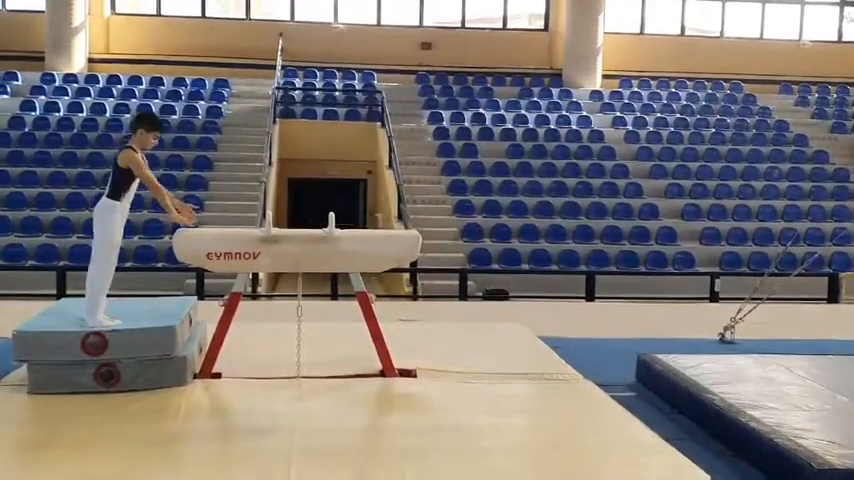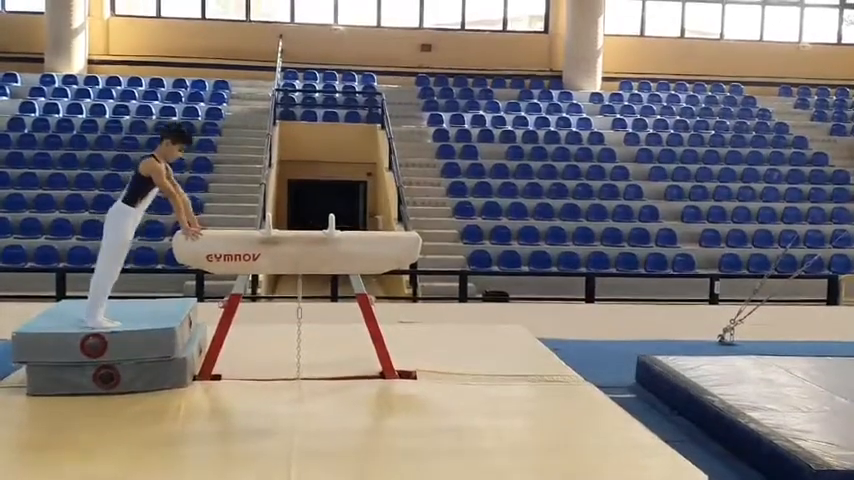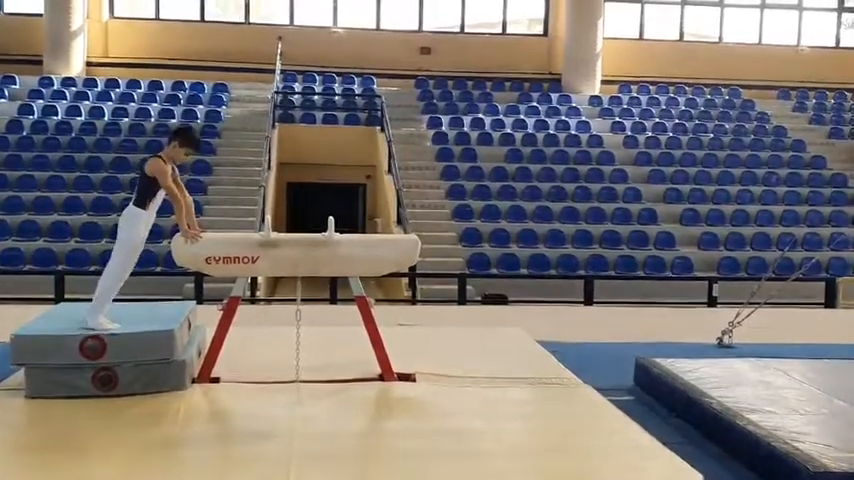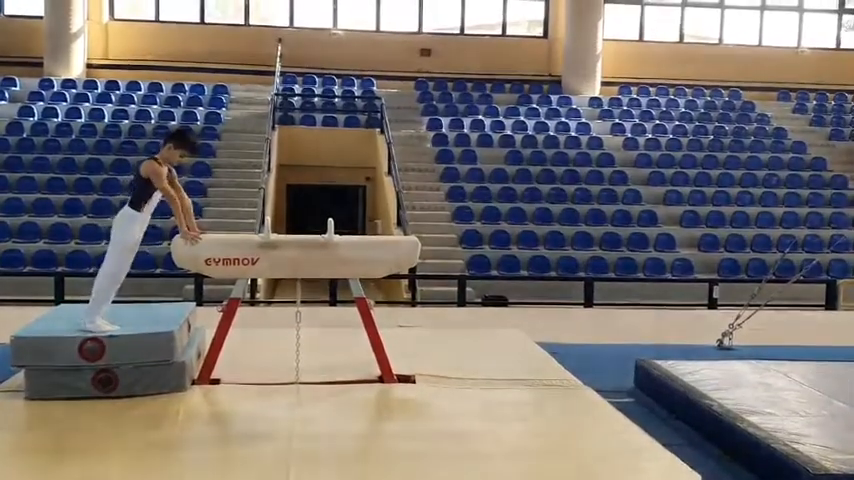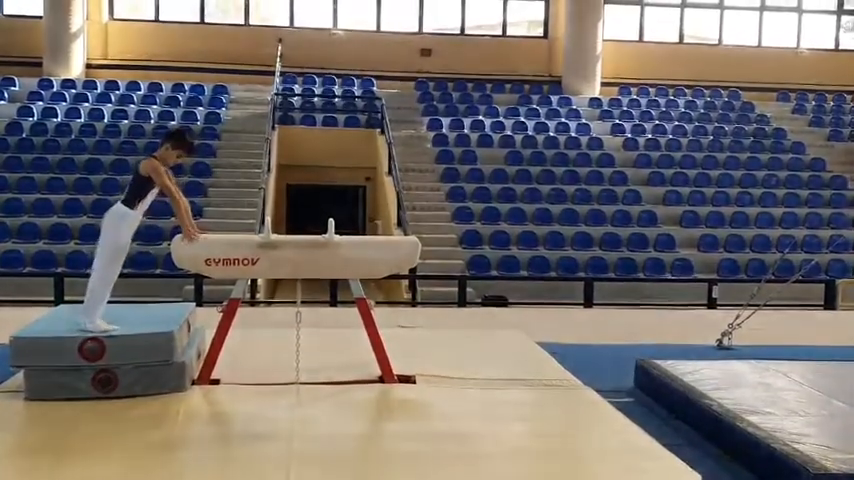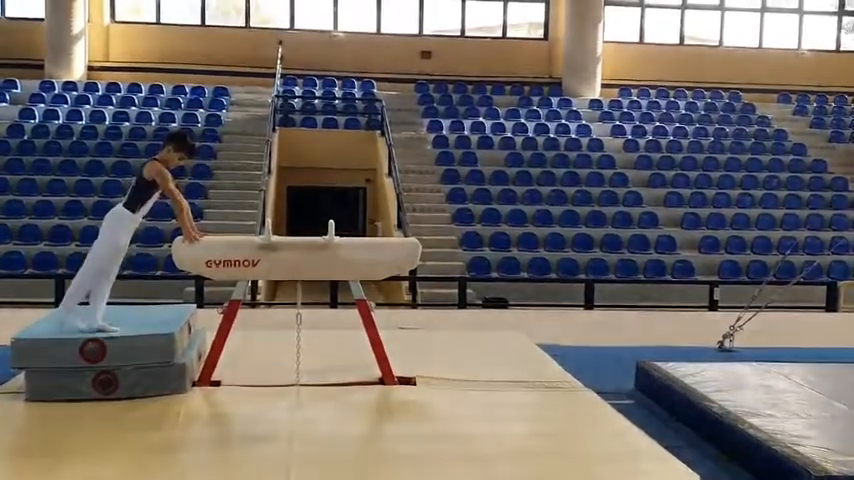
dt=0.2s
person 1, frame 1
left shoulder: (139, 156)
right shoulder: (131, 155)
left elbow: (156, 186)
right elbow: (154, 187)
left wrist: (179, 205)
right wrist: (174, 214)
left hip: (116, 212)
right hip: (110, 211)
left knee: (106, 263)
right knee: (103, 262)
left ankle: (94, 312)
right ankle: (93, 315)
person 1, frame 2
left shoulder: (164, 167)
right shoulder: (152, 164)
left elbow: (181, 195)
right elbow: (173, 197)
left wrist: (194, 223)
right wrist: (184, 227)
left hip: (129, 218)
right hip: (123, 216)
left knee: (112, 266)
right knee: (109, 265)
left ankle: (95, 313)
right ankle: (93, 316)
person 1, frame 3
left shoulder: (171, 168)
right shoulder: (157, 164)
left elbow: (186, 197)
right elbow: (176, 199)
left wrist: (194, 226)
right wrist: (184, 229)
left hip: (142, 221)
right hip: (136, 219)
left knee: (121, 268)
right knee: (119, 267)
left ankle: (97, 314)
right ankle: (94, 315)
person 1, frame 4
left shoulder: (168, 171)
right shoulder: (153, 166)
left elbow: (183, 199)
right elbow: (172, 200)
left wrist: (193, 228)
right wrist: (182, 230)
left hip: (137, 223)
right hip: (130, 221)
left knee: (117, 270)
right knee: (113, 269)
left ankle: (95, 316)
right ankle: (91, 318)
person 1, frame 5
left shoulder: (163, 170)
right shoulder: (152, 165)
left elbow: (181, 199)
right elbow: (174, 198)
left wrist: (193, 227)
right wrist: (186, 229)
left hip: (127, 221)
right hip: (120, 219)
left knee: (110, 270)
right knee: (104, 267)
left ankle: (93, 317)
right ankle: (89, 317)
person 1, frame 6
left shoulder: (162, 172)
right shoulder: (156, 168)
left elbow: (182, 202)
right elbow: (177, 202)
left wrist: (194, 229)
right wrist: (187, 231)
left hip: (127, 223)
right hip: (120, 221)
left knee: (107, 272)
right knee: (95, 266)
left ankle: (93, 319)
right ankle: (68, 311)
